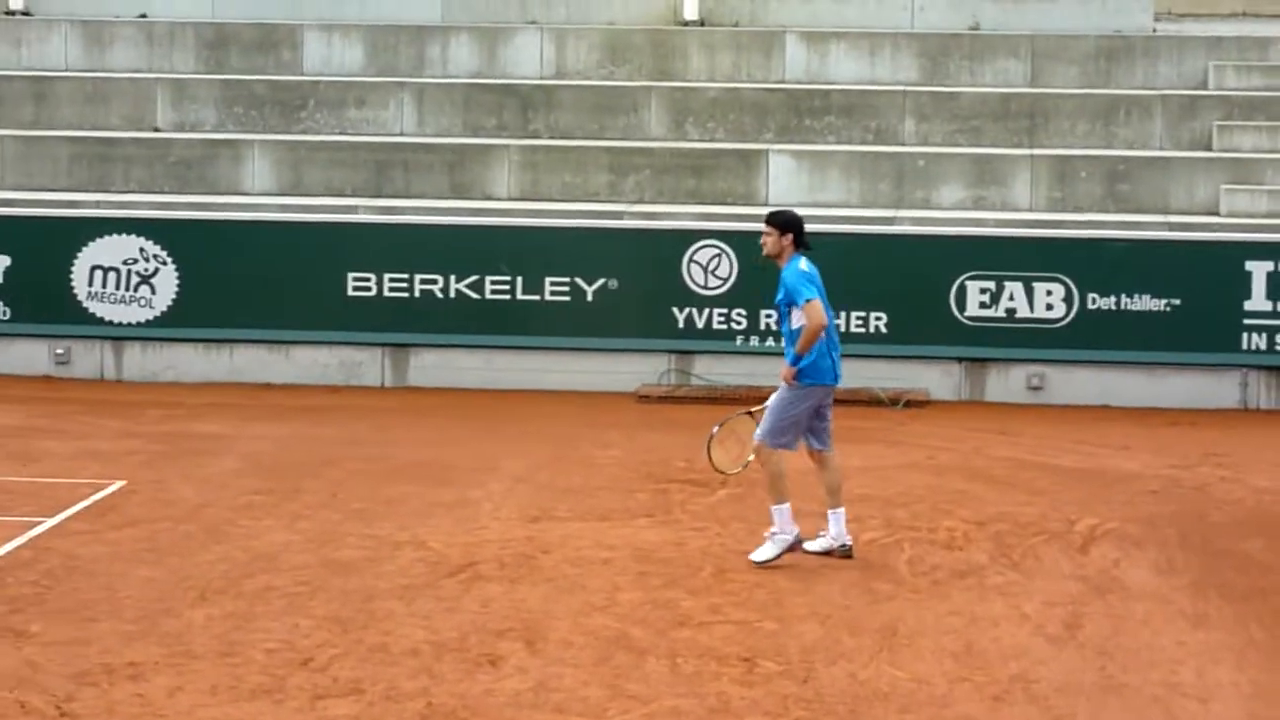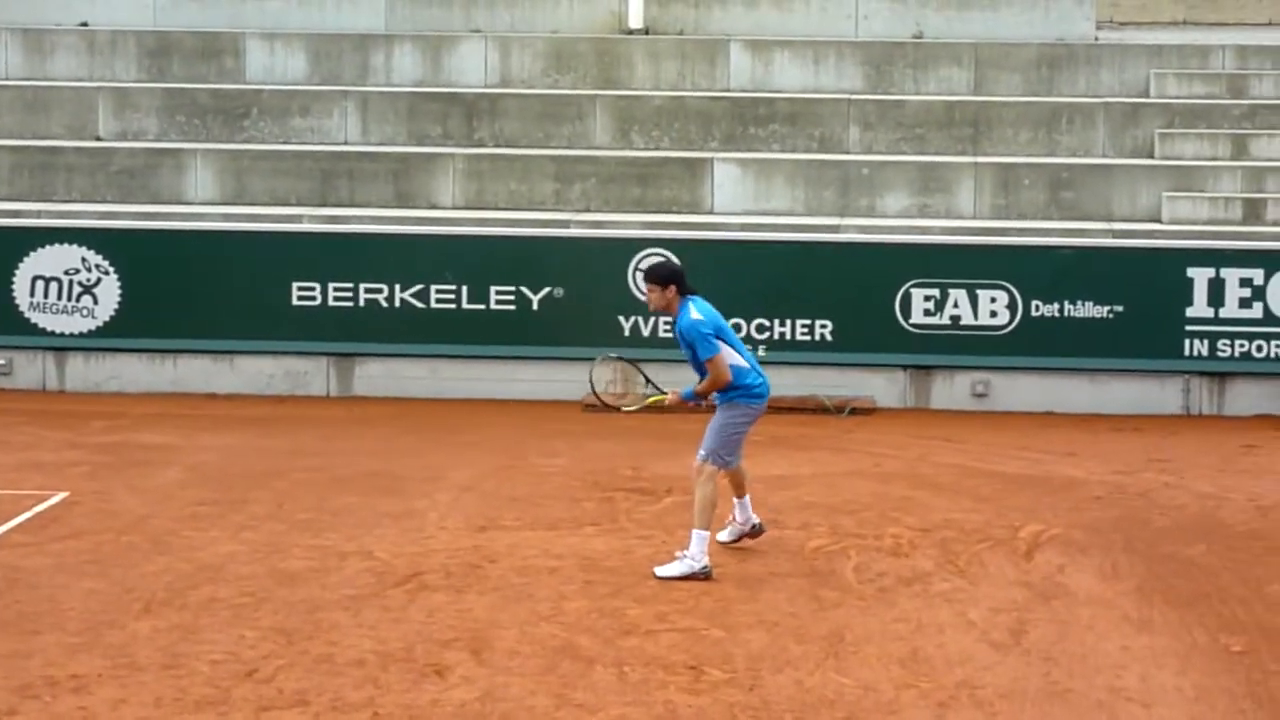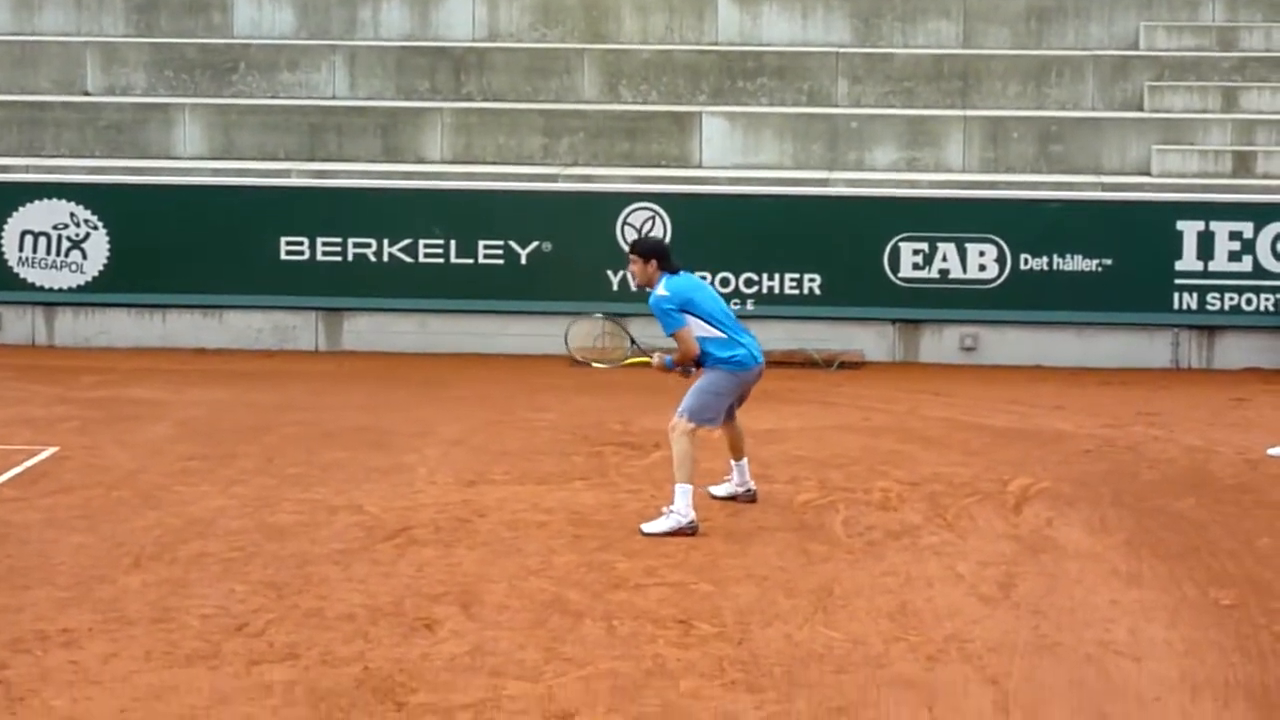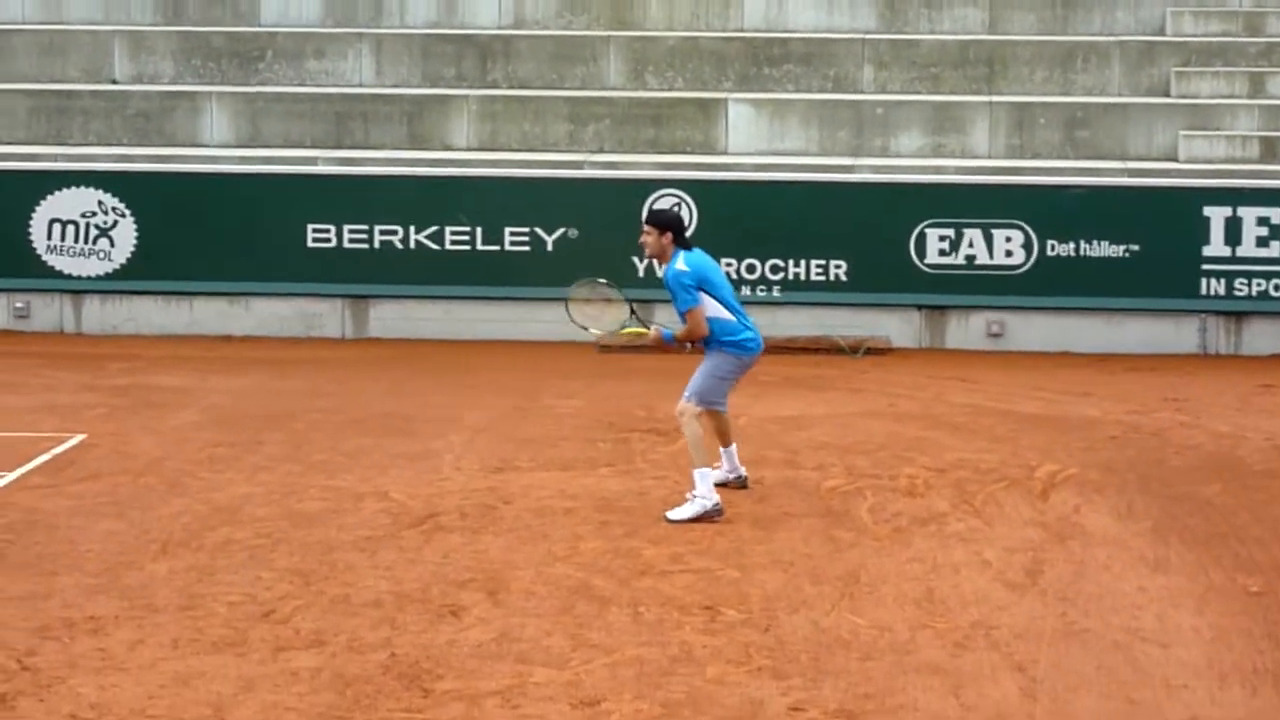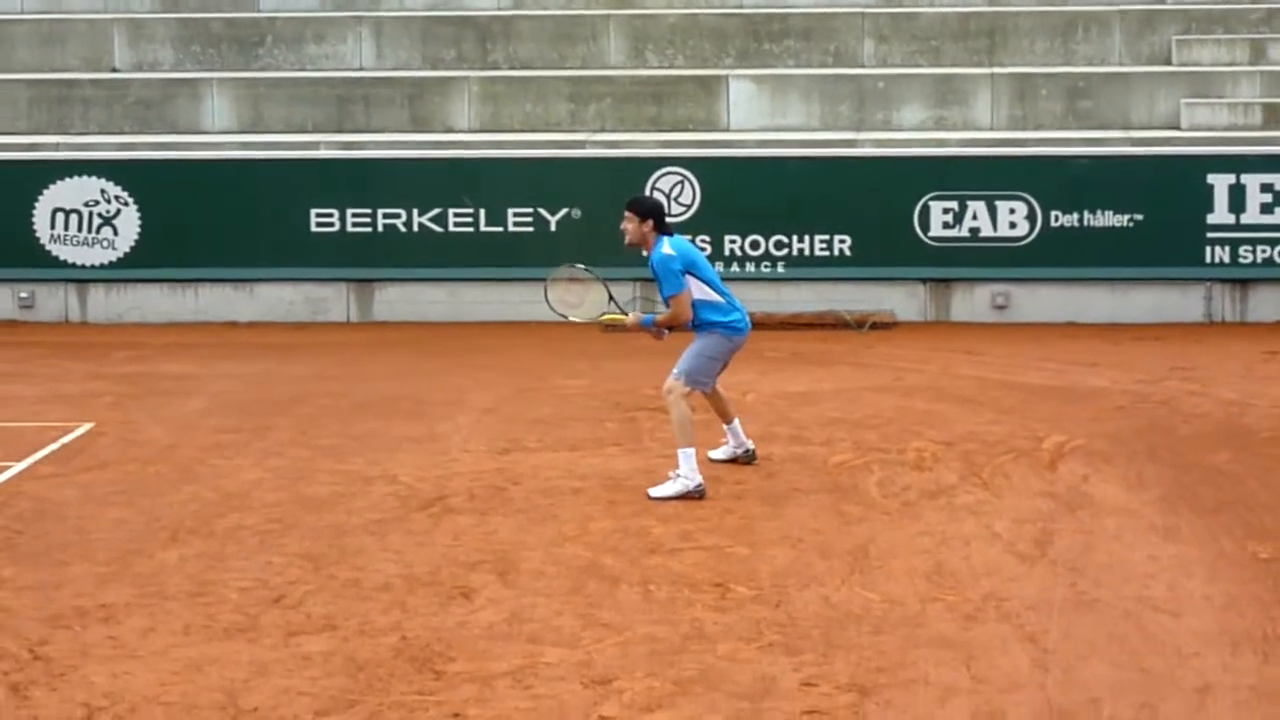
dt=0.5s
person 1, frame 1
left shoulder: (794, 273)
right shoulder: (802, 269)
left elbow: (817, 321)
left wrist: (793, 361)
left hip: (807, 376)
right hip: (822, 374)
left knee: (765, 445)
right knee: (821, 453)
left ankle: (784, 531)
right ankle: (838, 536)
person 1, frame 2
left shoulder: (692, 323)
right shoulder: (692, 306)
left elbow: (722, 376)
left wrist: (687, 395)
right wrist: (697, 392)
left hip: (742, 396)
right hip: (745, 393)
left knee: (704, 468)
right knee: (726, 458)
left ankle: (696, 558)
right ankle: (746, 521)
person 1, frame 3
left shoulder: (660, 298)
right shoulder: (687, 280)
left elbow: (690, 349)
left wrist: (668, 363)
right wrist: (693, 363)
left hip: (730, 365)
right hip: (751, 358)
left knee: (680, 428)
right knee: (725, 416)
left ankle: (682, 514)
right ankle: (742, 484)
person 1, frame 4
left shoulder: (677, 272)
right shoulder: (694, 256)
left elbow: (699, 329)
left wrist: (666, 337)
right wrist: (683, 337)
left hip: (732, 347)
right hip: (746, 342)
left knee: (688, 412)
right knee: (707, 402)
left ankle: (707, 497)
right ankle: (732, 470)
person 1, frame 5
left shoulder: (663, 257)
right shoulder: (673, 244)
left elbow: (682, 315)
left wrist: (646, 322)
right wrist: (664, 323)
left hip: (721, 329)
right hip: (730, 323)
left knee: (674, 390)
right knee: (703, 382)
left ankle: (689, 478)
right ankle: (740, 446)
